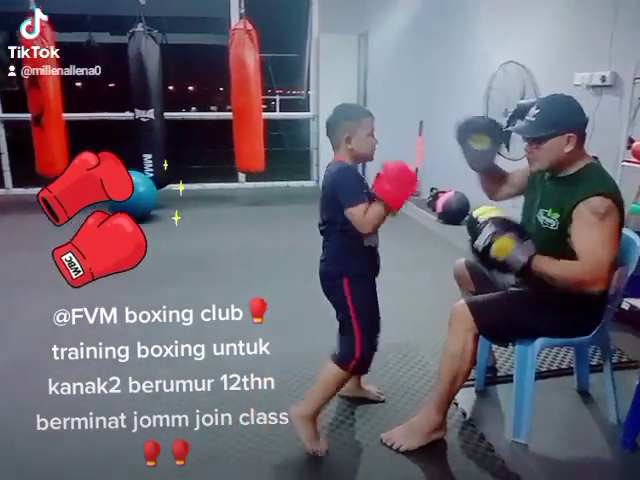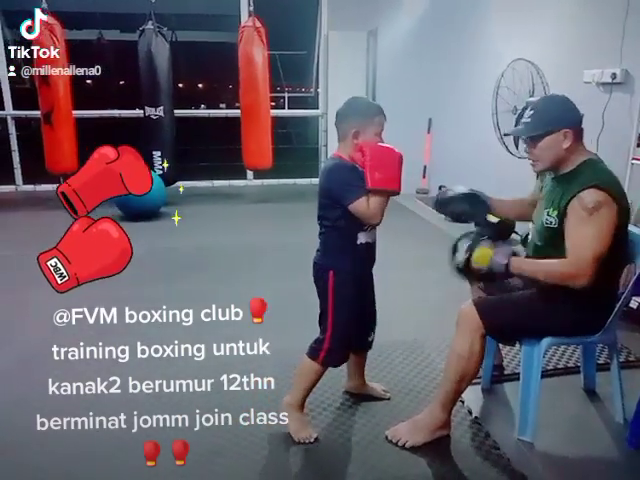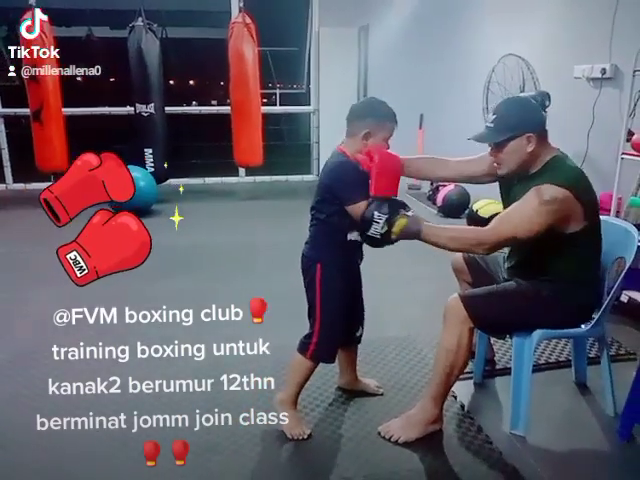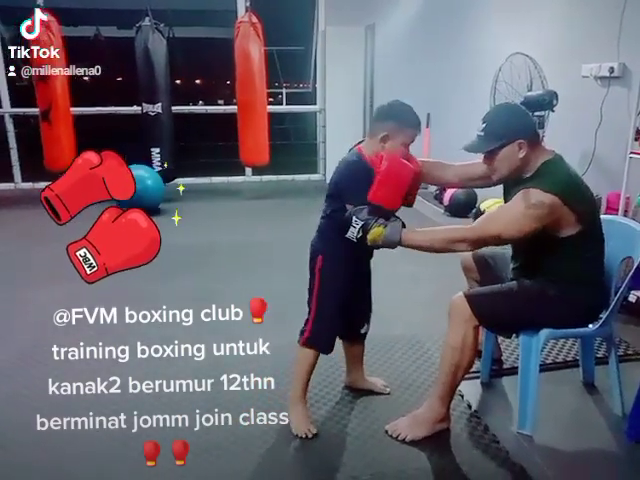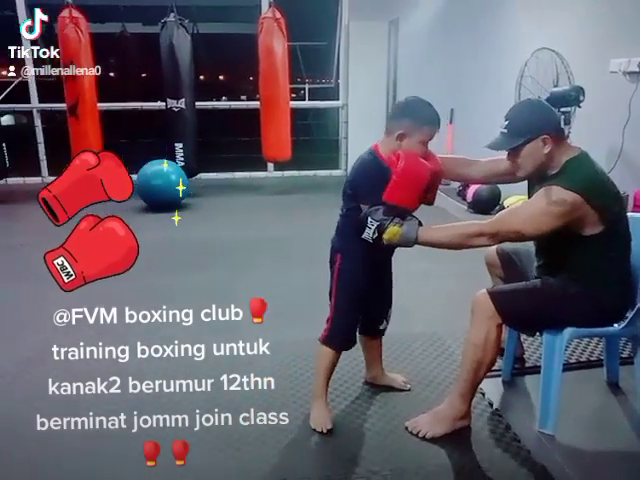
dt=0.4s
person 1, frame 1
left shoulder: (595, 198)
right shoulder: (545, 167)
left elbow: (594, 279)
right elbow: (499, 189)
left wrist: (527, 259)
right wrist: (484, 162)
left hip: (569, 304)
right hip: (534, 280)
left knee: (463, 314)
right knee: (465, 269)
left ankle: (432, 420)
right ankle: (481, 354)
person 1, frame 2
left shoulder: (592, 194)
right shoulder: (558, 171)
left elbow: (580, 274)
right elbow: (533, 208)
left wrist: (506, 263)
right wrist: (484, 203)
left hip: (578, 303)
right hip: (547, 280)
left knee: (471, 315)
left ankle: (437, 418)
right ankle: (489, 355)
person 1, frame 3
left shoulder: (555, 190)
right shoulder: (519, 163)
left elbow: (485, 241)
right elbow: (447, 168)
left wrist: (413, 228)
left hip: (563, 294)
right hip: (531, 270)
left knee: (458, 309)
right knee: (463, 263)
left ankle: (429, 413)
person 1, frame 4
left shoulder: (544, 195)
right shoulder: (523, 165)
left elbow: (469, 238)
right elbow: (451, 173)
left wrist: (394, 234)
left hip: (570, 296)
right hip: (540, 272)
left knee: (462, 308)
left ankle: (436, 413)
person 1, frame 5
left shoulder: (567, 194)
right shoulder: (553, 161)
left elbow: (487, 232)
left wrist: (411, 234)
left hip: (595, 295)
right hip: (566, 268)
left knee: (486, 304)
right knee: (498, 257)
left ankle: (457, 410)
person 2, frame 1
left shoulder: (339, 172)
right shoulder: (346, 176)
right elbow: (365, 224)
left wrist: (381, 197)
right wrist: (388, 197)
left hip: (347, 267)
right hip: (347, 272)
left knee: (364, 332)
right knee: (357, 344)
left ankle: (353, 385)
right ankle: (306, 412)
person 2, frame 2
left shoulder: (355, 167)
right shoulder: (338, 171)
left elbow: (372, 207)
right elbow: (372, 214)
left wrist: (385, 177)
right wrist: (382, 179)
left hip: (357, 264)
right hip: (337, 268)
left knee: (363, 327)
right knee: (332, 339)
left ankle: (356, 382)
right ankle: (293, 404)
person 2, frame 3
left shoulder: (354, 164)
right shoulder: (343, 169)
left elbow: (365, 208)
right elbow: (367, 217)
left hip: (345, 257)
right hip: (325, 261)
left knee: (351, 321)
right knee: (323, 334)
left ankle: (348, 377)
right ankle: (286, 399)
person 2, frame 4
left shoulder: (374, 163)
right shoulder: (354, 169)
left hip: (357, 254)
right hip: (332, 254)
left knee: (357, 318)
right knee: (320, 325)
left ankle: (355, 375)
right ankle: (297, 399)
person 2, frame 5
left shoulder: (399, 162)
right shoulder: (369, 168)
left wrist: (424, 185)
left hip: (379, 252)
right hip: (352, 253)
left knee: (376, 315)
right knee: (340, 324)
left ankle: (375, 371)
right ankle: (318, 397)
